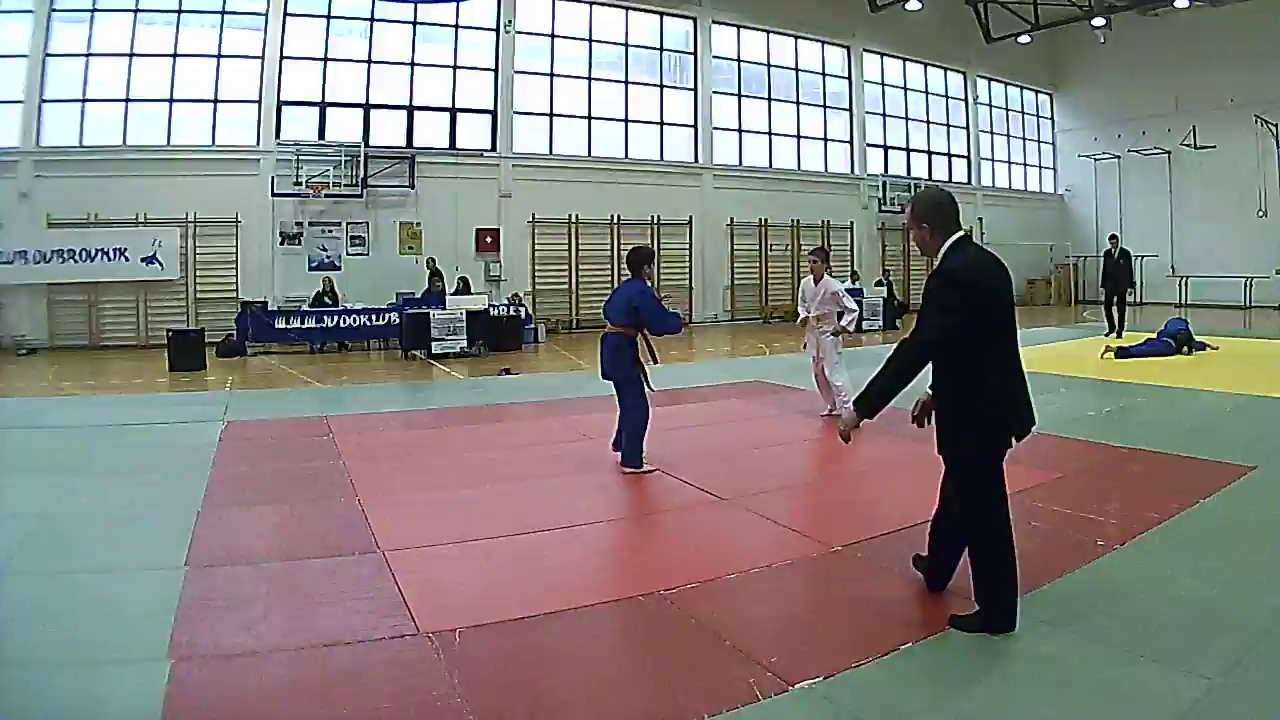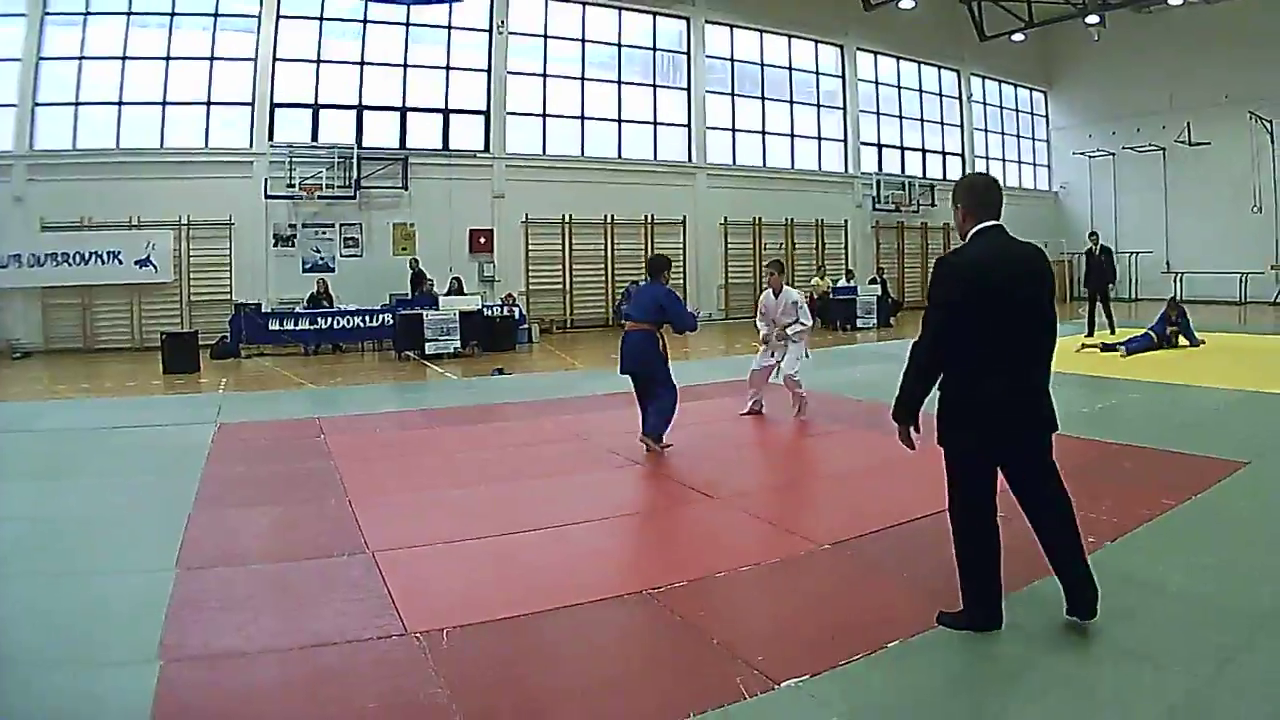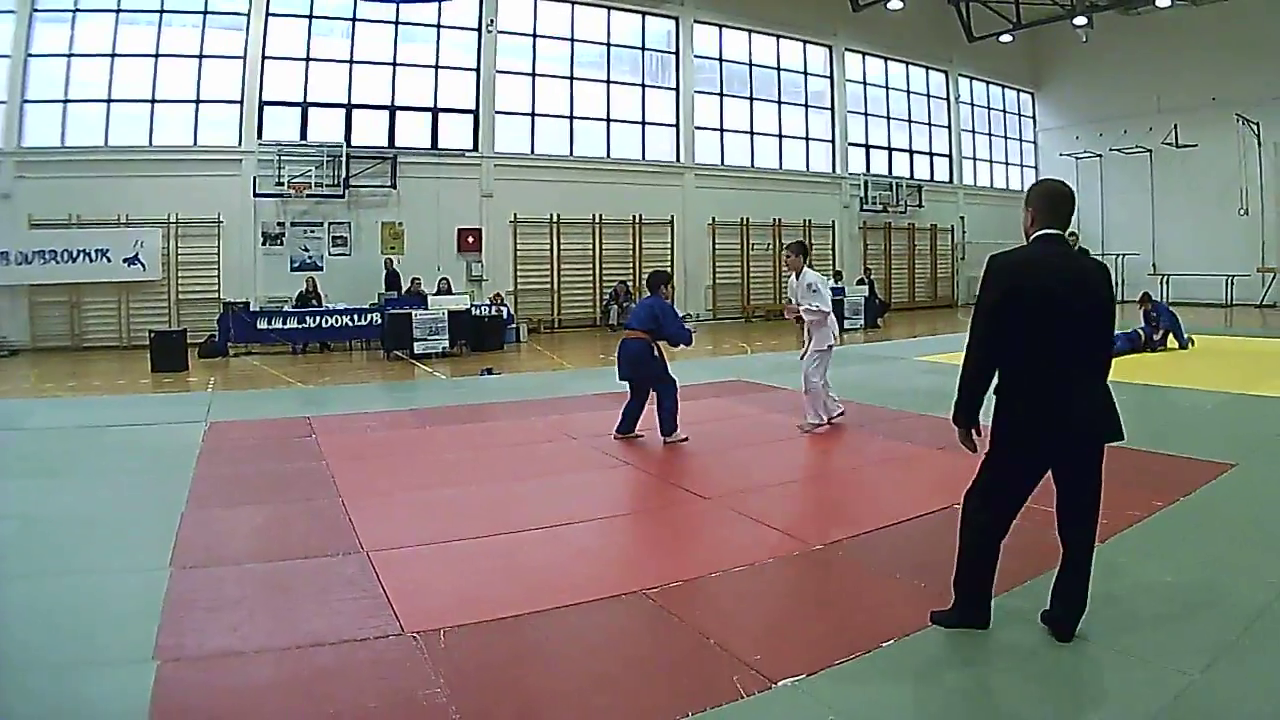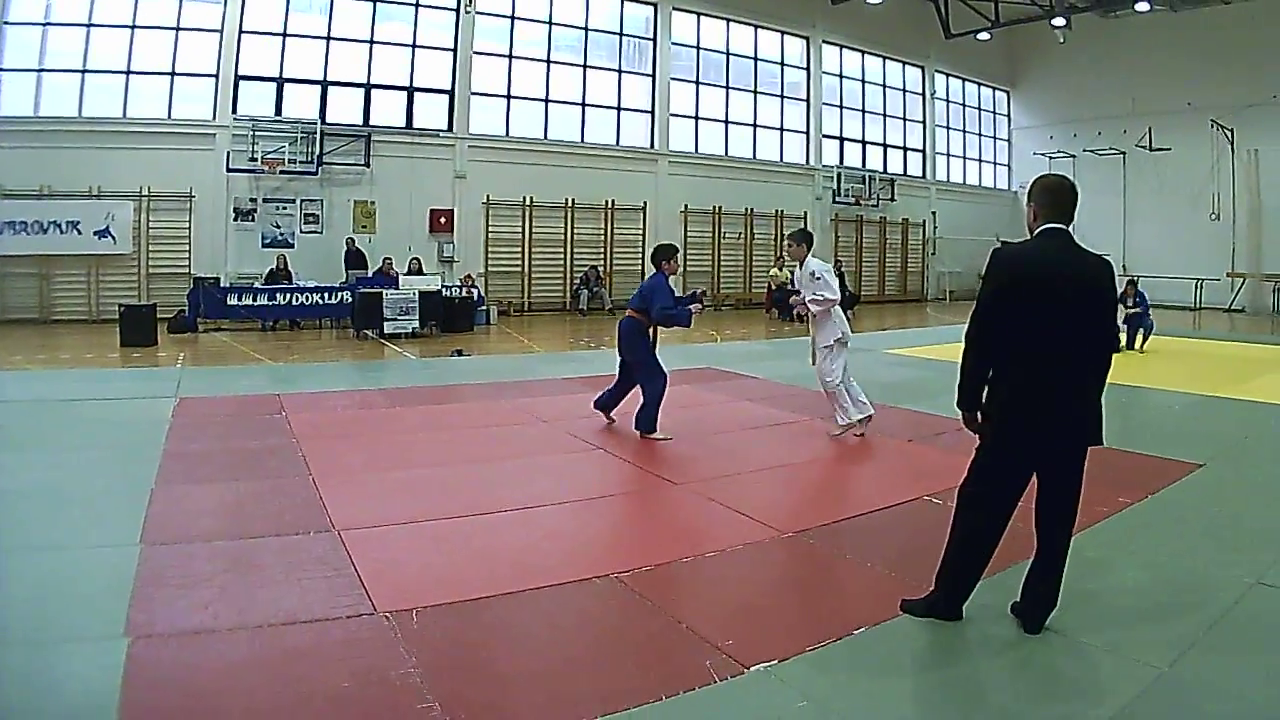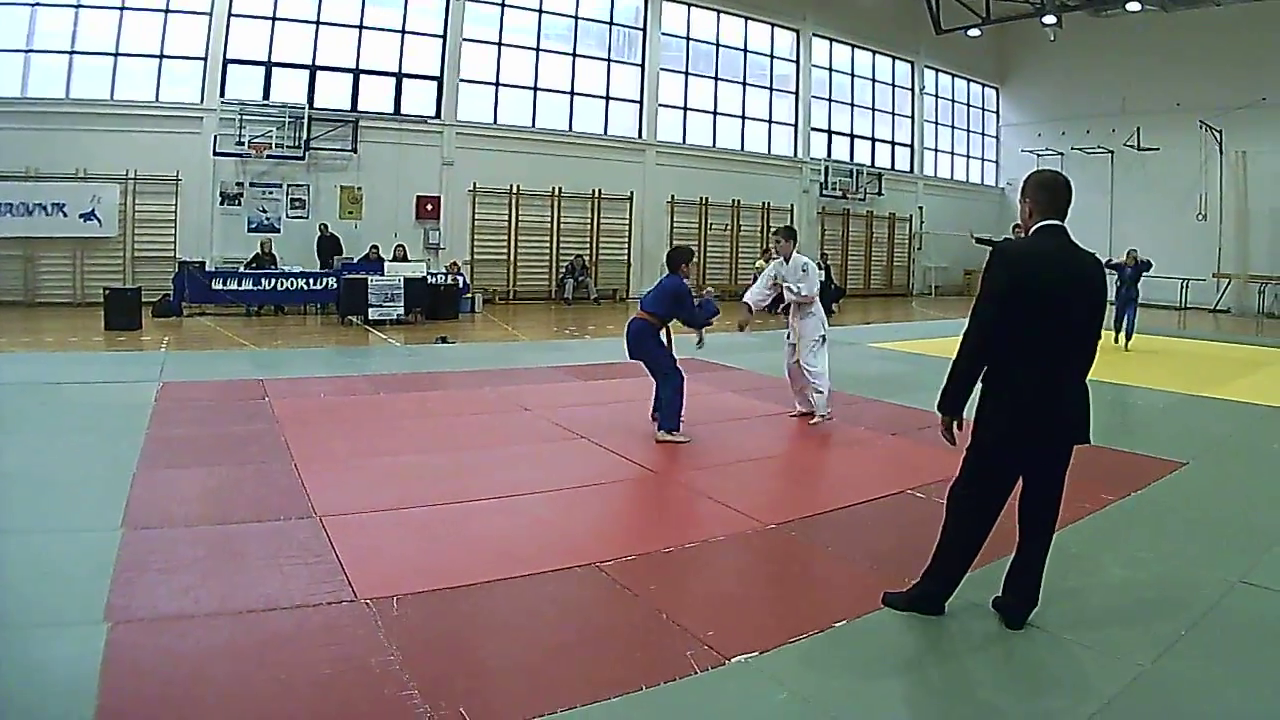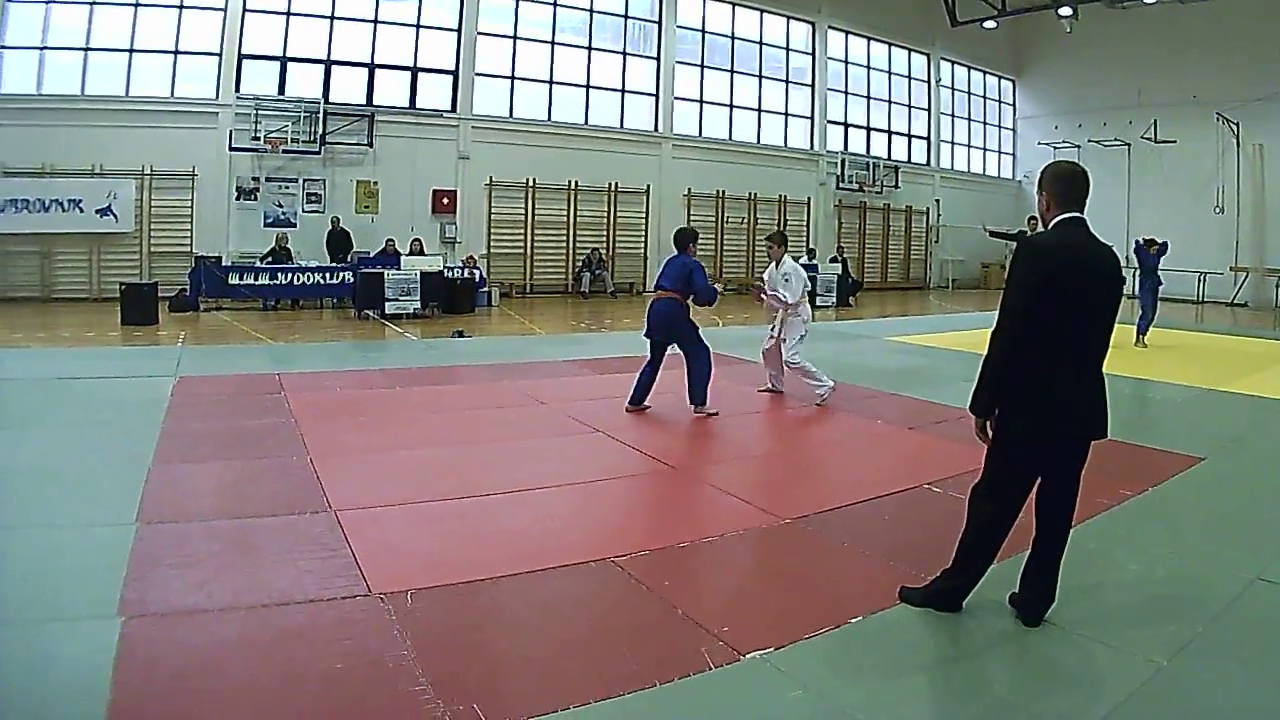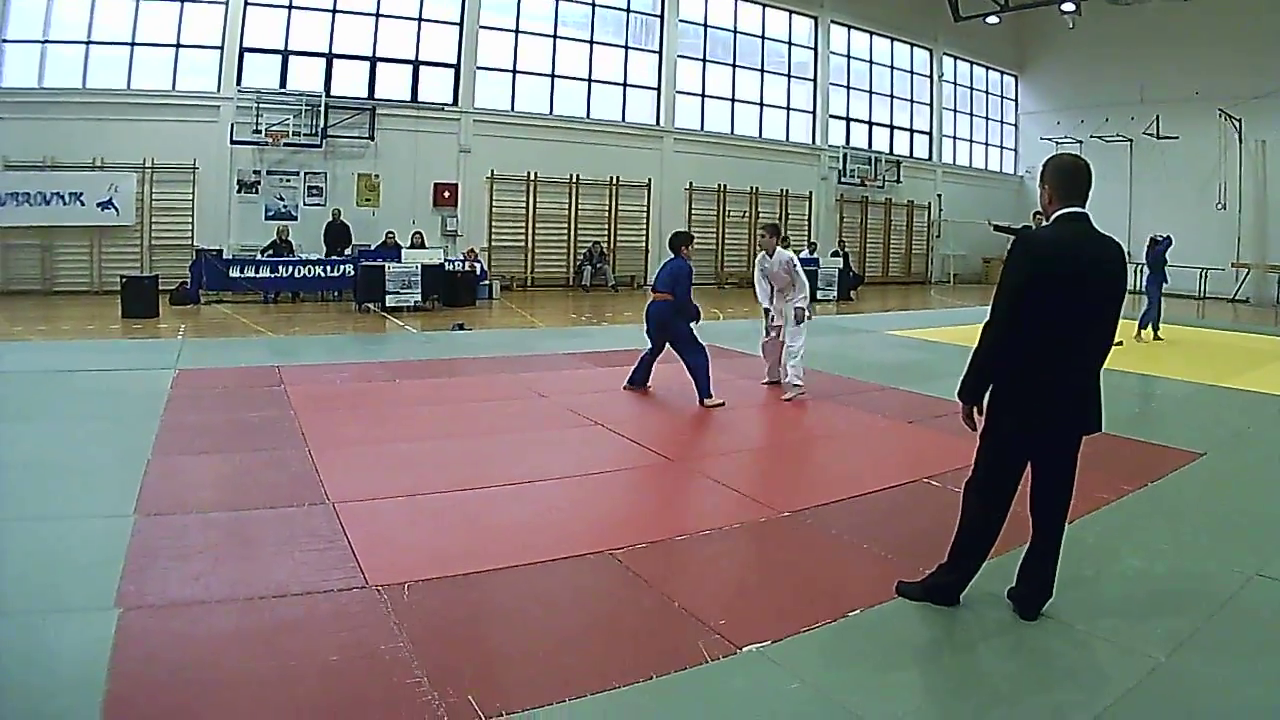
dt=0.5s
person 1, frame 1
left shoulder: (952, 274)
right shoulder: (984, 262)
left elbow: (918, 348)
left wrist: (862, 407)
right wrist: (935, 395)
left hip: (976, 413)
right hip: (996, 403)
left knee: (982, 507)
right knee: (961, 490)
left ankle: (996, 610)
right ankle: (939, 565)
person 1, frame 2
left shoulder: (955, 266)
right shoulder: (1034, 258)
left elbow: (932, 345)
right elbow: (1046, 331)
left wrist: (906, 409)
left hip: (972, 413)
right hip: (1027, 407)
left knee: (972, 512)
right knee: (1046, 499)
left ankle: (981, 609)
right ankle: (1081, 595)
person 1, frame 3
left shoulder: (1007, 267)
right shoulder: (1095, 272)
left elbow: (983, 348)
right elbow: (1103, 347)
left wrist: (966, 412)
left hip: (1025, 416)
right hip: (1086, 415)
left knee: (985, 508)
right knee: (1078, 518)
left ankle: (971, 606)
right ankle: (1065, 615)
person 1, frame 4
left shoulder: (1010, 260)
right shoulder: (1099, 270)
left elbow: (980, 338)
right elbow: (1105, 348)
left wrist: (969, 400)
left hip: (1016, 410)
right hip: (1074, 413)
left knee: (981, 504)
right knee: (1057, 514)
left ankle: (947, 597)
right ankle: (1035, 607)
person 1, frame 5
left shoulder: (1011, 256)
right shoulder: (1091, 267)
left elbow: (979, 338)
right elbow: (1088, 344)
left wrist: (951, 402)
left hip: (1011, 408)
right hip: (1065, 410)
left knee: (971, 501)
right knee: (1040, 511)
left ankle: (932, 592)
right ankle: (1017, 603)
person 1, frame 6
left shoulder: (1037, 249)
right shoulder: (1107, 258)
left elbow: (1010, 334)
right elbow: (1098, 335)
left wrist: (984, 404)
left hip: (1033, 405)
right hip: (1083, 405)
left knee: (995, 500)
right knee: (1057, 508)
left ankle: (951, 588)
right ankle: (1034, 599)
person 1, frame 7
left shoulder: (1033, 245)
right shoulder: (1112, 253)
left elbow: (1002, 327)
right elbow: (1105, 332)
left wrist: (971, 391)
left hip: (1022, 397)
right hip: (1076, 399)
left knee: (987, 494)
right knee: (1052, 502)
left ankle: (948, 583)
right ankle: (1031, 594)
person 2, frame 1
left shoulder: (623, 287)
right shoulder: (643, 292)
right elbow: (660, 325)
right wrist: (678, 318)
left hip: (613, 345)
right hip: (623, 348)
left knee: (629, 399)
right knee: (636, 404)
left ankle: (621, 443)
right ankle: (631, 462)
person 2, frame 2
left shoulder: (639, 291)
right shoulder: (665, 294)
right elbow: (683, 323)
right wrist: (692, 317)
left hip: (630, 342)
right hip: (646, 342)
left knee: (646, 392)
right knee: (667, 392)
left ankle: (654, 438)
right ankle: (652, 434)
person 2, frame 3
left shoulder: (645, 303)
right shoulder: (664, 306)
right elbow: (673, 336)
left wrist: (678, 322)
right wrist: (687, 332)
left hip: (627, 349)
right hip: (641, 350)
left knee: (640, 390)
right knee: (666, 387)
left ankle: (624, 429)
right ankle: (669, 433)
person 2, frame 4
left shoulder: (658, 282)
right shoulder: (659, 284)
left elbow: (669, 304)
right elbow: (662, 315)
left wrist: (693, 298)
right wrist: (689, 311)
left hip: (632, 330)
right hip: (635, 332)
left knee: (629, 375)
right knee: (655, 379)
left ankle: (604, 405)
right ankle: (647, 428)
person 2, frame 5
left shoulder: (667, 282)
right shoulder: (680, 287)
right elbow: (695, 319)
right wrist: (707, 301)
left hip: (638, 329)
right hip: (645, 333)
left knee: (665, 369)
right knee: (671, 378)
left ankle: (661, 410)
right ankle: (666, 430)
person 2, frame 6
left shoulder: (670, 262)
right shoulder: (694, 266)
right elbow: (702, 296)
right wrist: (714, 291)
left hip: (656, 309)
right hip: (674, 312)
left knee: (656, 358)
right knee: (700, 355)
left ankle: (635, 401)
right ankle: (699, 404)
person 2, frame 7
left shoulder: (668, 265)
right shoulder: (684, 268)
right elbow: (683, 300)
right wrist: (695, 314)
left hip: (654, 310)
right hip: (669, 312)
left knee: (656, 348)
right knee: (695, 352)
left ankle: (635, 382)
right ankle: (706, 397)
person 3, frame 1
left shoulder: (834, 286)
right shoulder: (805, 283)
left elbow: (853, 309)
left wrist: (843, 326)
right wrist: (803, 317)
left hip: (828, 333)
right hip: (812, 332)
left knee: (834, 373)
right knee: (818, 373)
left ankle: (846, 409)
right ankle: (833, 407)
person 3, frame 2
left shoulder: (794, 296)
right shoulder: (765, 297)
left elbow: (806, 322)
right elbow: (762, 320)
left wrist: (787, 333)
right wrist: (764, 334)
left hip: (794, 340)
right hip: (774, 340)
left knee: (788, 373)
right knee: (757, 371)
left ankle: (800, 400)
right ankle: (755, 405)
person 3, frame 3
left shoulder: (812, 279)
right shoulder: (793, 279)
left elbow: (824, 308)
left wrist: (800, 310)
right wrist: (791, 308)
left hip: (823, 329)
right hip: (813, 329)
left knee: (810, 373)
right knee: (816, 374)
left ankle: (814, 419)
right ankle: (832, 409)
person 3, frame 4
left shoulder: (817, 268)
right shoulder: (801, 270)
left elbow: (832, 297)
left wrist: (805, 301)
right wrist: (800, 303)
left hip: (830, 323)
right hip: (819, 324)
left knee: (830, 374)
right knee: (834, 373)
left ankle: (847, 418)
right ankle: (861, 412)
person 3, frame 5
left shoulder: (805, 264)
right shoulder: (777, 266)
left elbow: (808, 293)
right elbow: (761, 289)
left wrist: (784, 288)
right wrist: (747, 311)
left hip: (811, 318)
right hip: (795, 318)
left knee: (812, 364)
right knee: (794, 365)
left ankle: (822, 409)
right ankle: (806, 406)
person 3, frame 6
left shoulder: (792, 270)
right shoulder: (773, 268)
left elbow: (789, 300)
right elbow: (772, 293)
left wrist: (766, 294)
right wrist: (761, 295)
left hip: (797, 316)
right hip: (784, 315)
left knee: (791, 358)
right knee: (770, 350)
left ankle: (824, 387)
right ankle: (775, 384)
person 3, frame 7
left shoulder: (786, 258)
right shoulder: (761, 259)
left elbow: (802, 283)
right elbow: (762, 286)
left wrist: (800, 306)
right wrist: (766, 308)
left hip: (793, 303)
right hip: (777, 303)
left knee: (791, 344)
right knee: (769, 342)
left ankle: (796, 385)
right ankle: (775, 376)
